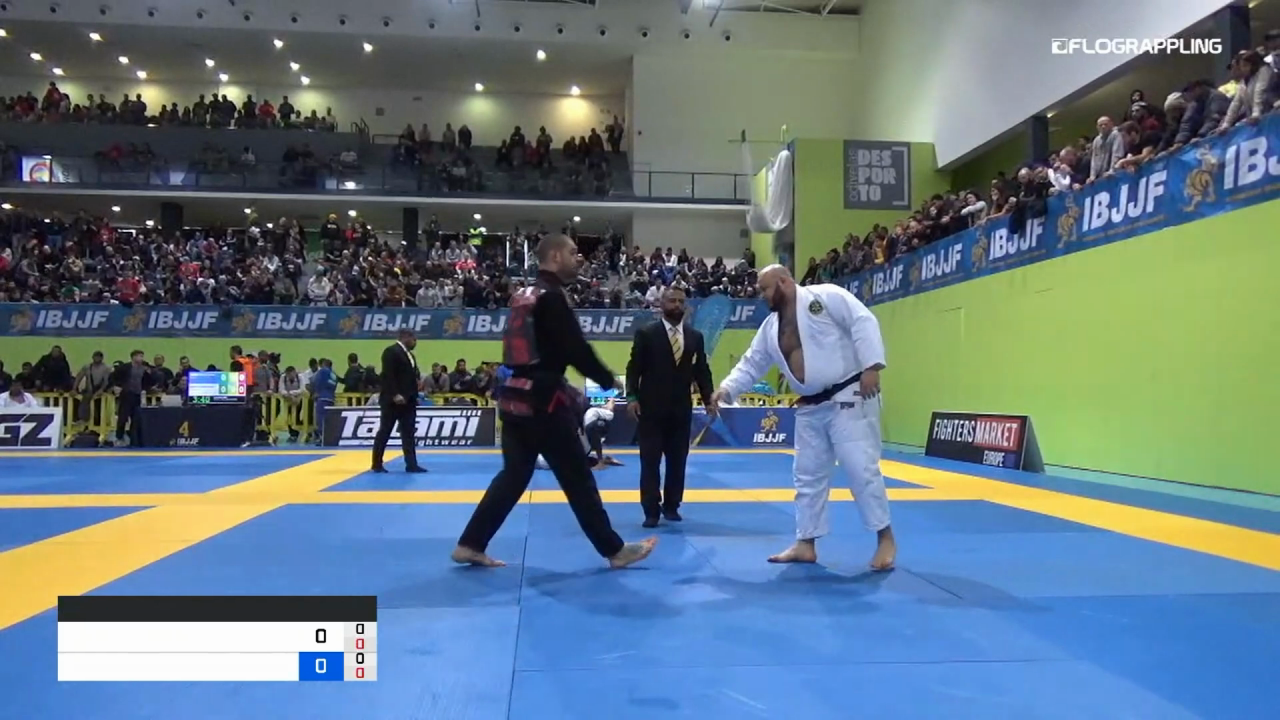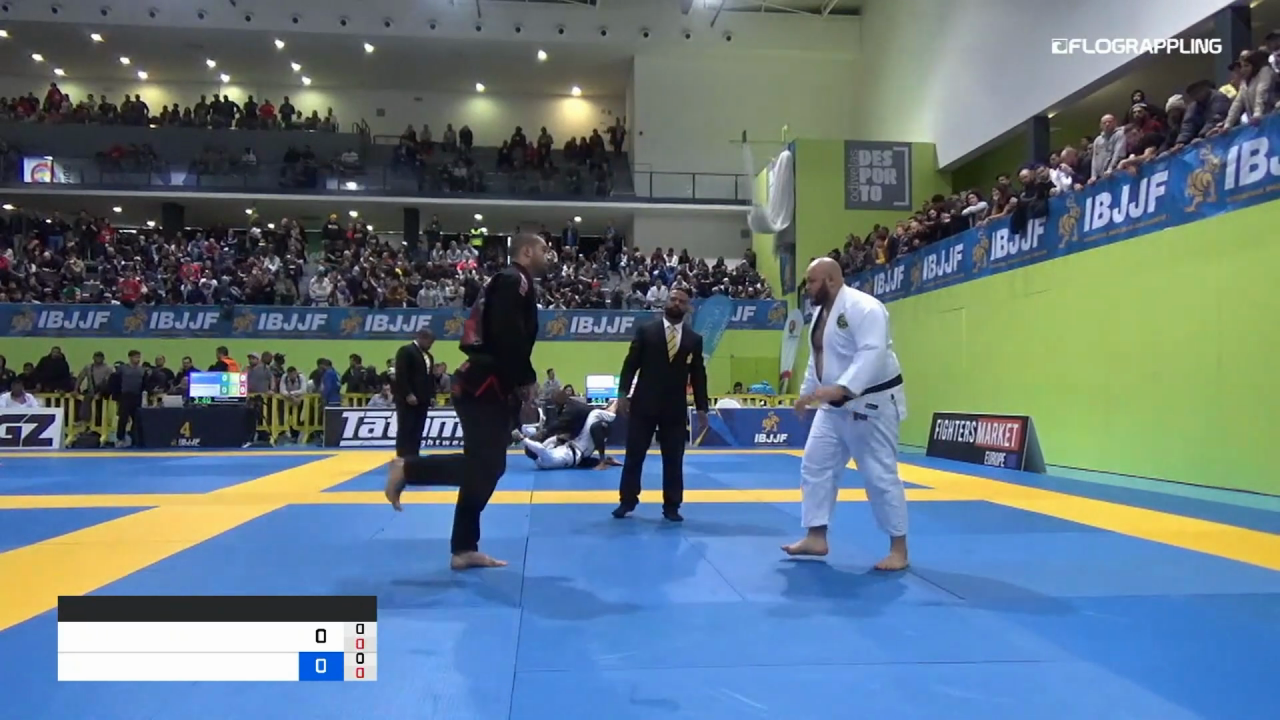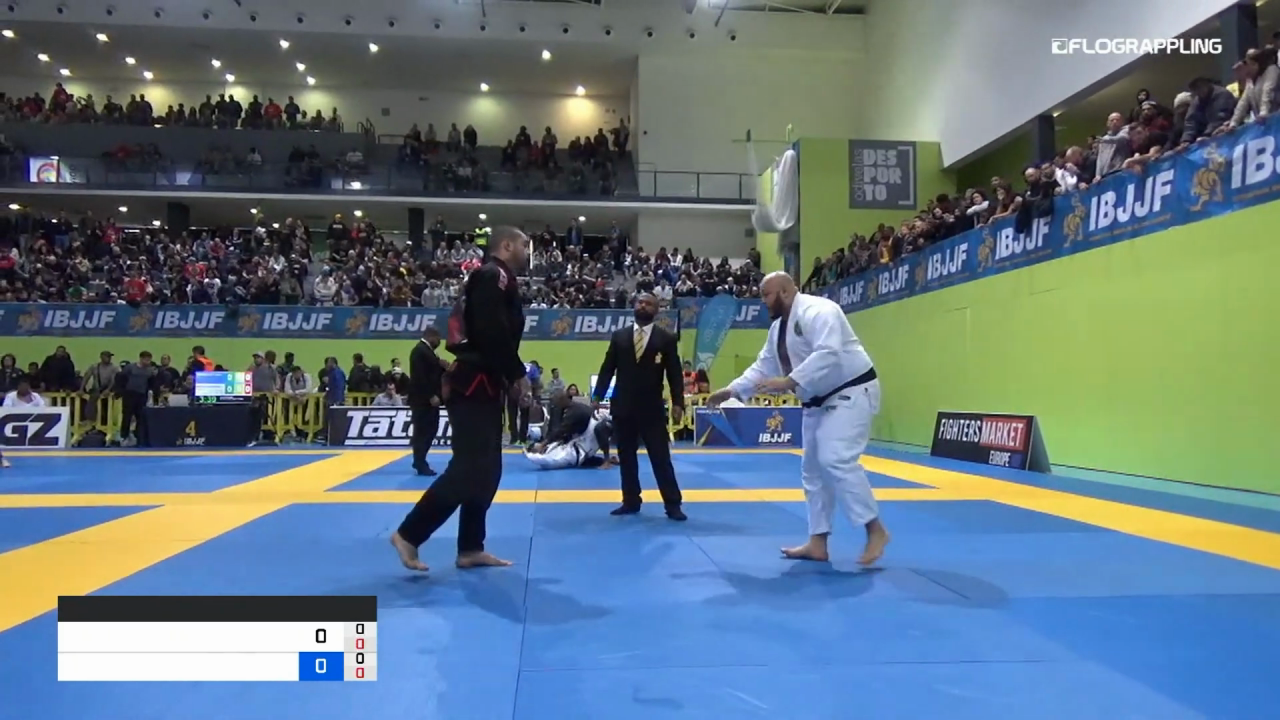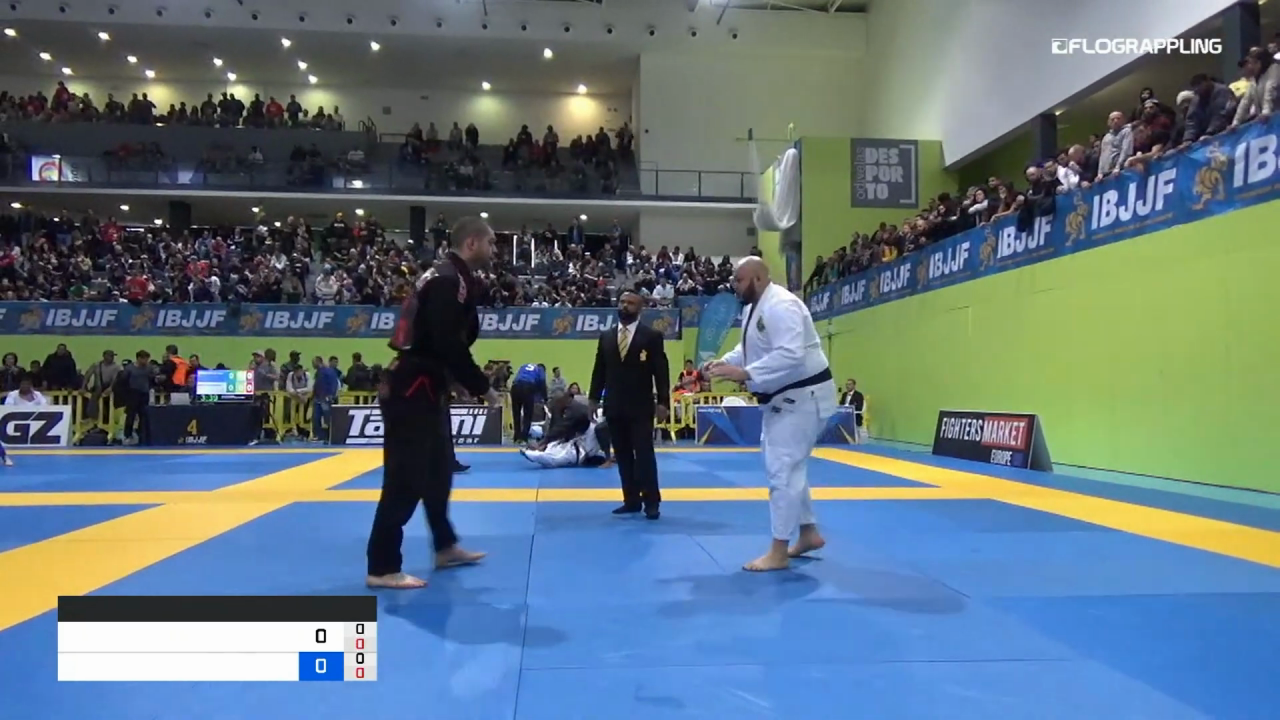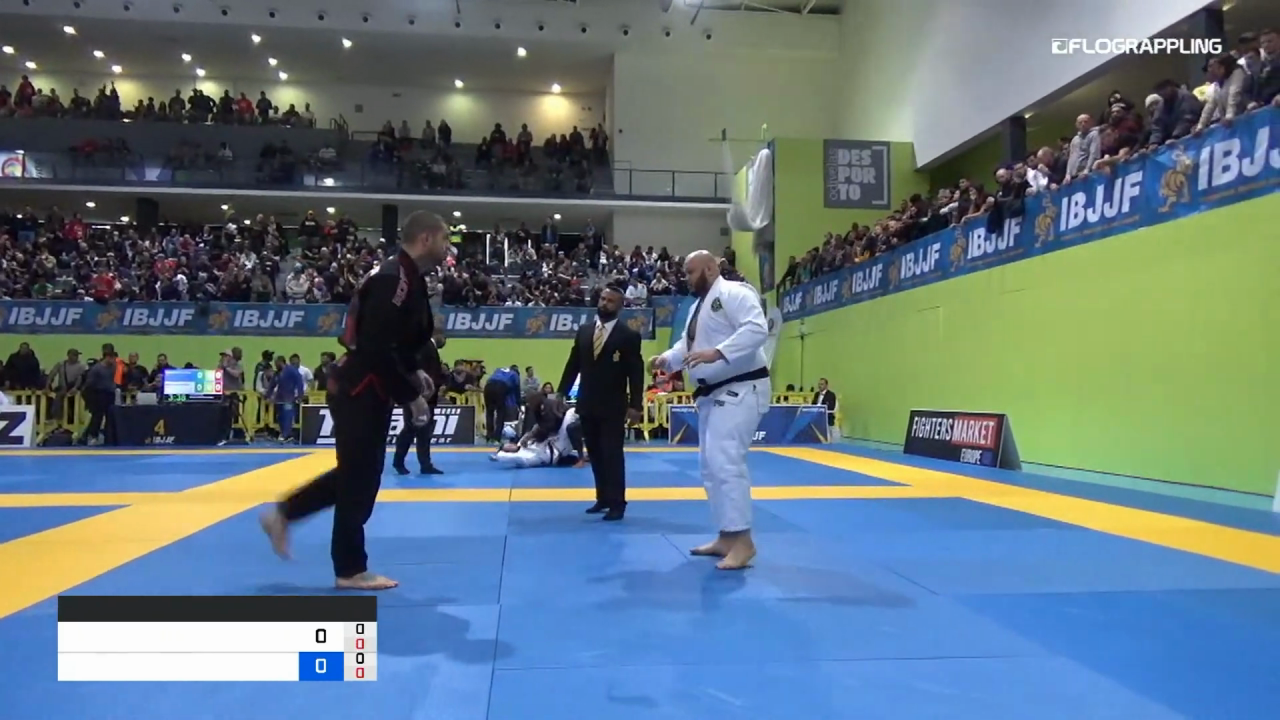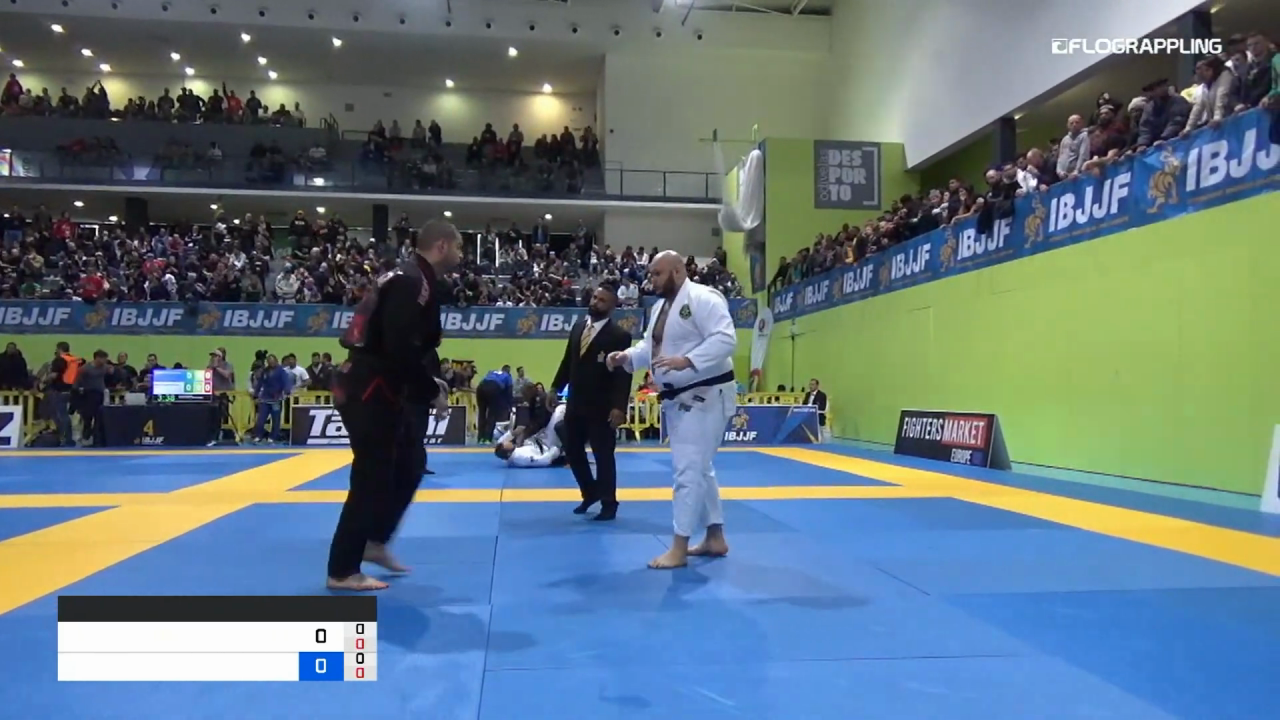
dt=0.5s
person 1, frame 1
left shoulder: (526, 294)
right shoulder: (552, 296)
right elbow: (575, 349)
left wrist: (562, 386)
right wrist: (608, 379)
left hip: (516, 394)
right hip: (541, 398)
left knee: (514, 474)
right knee: (577, 476)
left ankle: (470, 545)
right ankle: (613, 549)
person 1, frame 2
left shoulder: (512, 284)
right shoulder: (513, 281)
right elbow: (507, 338)
left wrist: (518, 384)
right wrist: (526, 379)
left hip: (486, 384)
right hip: (484, 385)
left knee: (482, 465)
right knee: (487, 464)
left ankle: (465, 549)
right ankle: (409, 469)
person 1, frame 3
left shoulder: (493, 280)
right shoulder: (493, 276)
right elbow: (492, 334)
left wrist: (509, 378)
right wrist: (517, 373)
left hip: (481, 384)
right hip: (475, 386)
left knee: (486, 470)
right knee: (470, 469)
left ankle: (471, 548)
right ankle: (409, 535)
person 1, frame 4
left shoulder: (447, 278)
right shoulder: (450, 281)
right elbow: (448, 346)
left wrist: (471, 385)
right wrist: (481, 387)
left hip: (419, 386)
right hip: (413, 390)
left knee: (439, 469)
right knee: (406, 478)
left ankle: (445, 547)
right ankle: (382, 567)
person 1, frame 5
left shoulder: (405, 277)
right shoulder: (393, 280)
right elbow: (378, 348)
left wrist: (413, 373)
right wrist: (411, 396)
left hip: (363, 387)
right hip: (363, 389)
left knee: (356, 472)
right knee: (361, 479)
left ankle: (283, 515)
right ankle: (351, 569)
person 1, frame 6
left shoulder: (411, 279)
right shoulder: (412, 283)
right elbow: (403, 348)
left wrist: (426, 384)
right wrist: (431, 393)
left hip: (375, 387)
right hip: (370, 389)
left knee: (409, 466)
right knee: (372, 479)
left ankle: (375, 542)
right ankle: (342, 571)
person 2, frame 1
left shoulder: (827, 296)
right shoulder: (771, 324)
left elbow: (863, 323)
right elbow: (752, 365)
left wrist: (870, 366)
right wrist: (727, 388)
left hip: (848, 397)
right hip: (811, 406)
left knee: (860, 467)
right knee: (809, 474)
left ankle: (885, 539)
right ankle: (805, 545)
person 2, frame 2
left shoulder: (863, 307)
right shoulder: (821, 312)
left elbow: (872, 354)
left wrist: (838, 389)
right wrist: (807, 392)
left hip: (870, 404)
right hip: (836, 406)
left knee: (879, 476)
right knee: (816, 466)
left ankle: (899, 548)
right ankle: (816, 536)
person 2, frame 3
left shoulder: (816, 311)
right shoulder: (780, 326)
left elbow: (828, 354)
right elbow: (764, 366)
left wrist: (788, 382)
right wrist: (730, 391)
left hip: (851, 394)
right hip: (820, 401)
left knee: (836, 462)
right knee: (814, 470)
left ankle: (875, 530)
right ankle: (818, 542)
person 2, frame 4
left shoulder: (780, 306)
right shoulder: (754, 307)
left elbow: (789, 355)
right elbow: (748, 348)
left wrist: (745, 373)
right wrist: (725, 362)
left hip: (803, 396)
right hip: (783, 398)
left knee: (783, 469)
right knee: (787, 468)
left ankle: (779, 551)
right ankle: (808, 533)
person 2, frame 5
left shoulder: (734, 293)
right shoulder: (700, 305)
left elbow: (756, 329)
right elbow: (686, 346)
left wrist: (716, 353)
right wrist: (665, 361)
left hip: (740, 391)
right hip: (712, 394)
left knee: (725, 463)
right knee: (714, 465)
left ankle: (743, 542)
right ankle: (727, 539)
person 2, frame 6
left shoulder: (704, 299)
right shoulder: (661, 306)
left elbow: (725, 340)
right elbow: (650, 345)
left wrist: (686, 361)
right wrist: (626, 357)
left hip: (704, 396)
right hip: (678, 397)
left knee: (689, 469)
right knee: (698, 468)
left ankle: (679, 548)
right ankle: (715, 537)
person 3, frame 1
left shoulder: (695, 337)
right shoulder: (646, 334)
left elbow: (702, 371)
right elbow: (633, 368)
left wrist: (708, 400)
right wrist: (632, 397)
left hip: (681, 409)
right hip: (651, 408)
left knee: (678, 460)
right knee: (650, 459)
left ankle: (671, 505)
right ankle: (652, 511)
person 3, frame 2
left shoulder: (694, 339)
right shoulder: (645, 331)
left elbow: (698, 375)
right elbow: (630, 364)
left wrist: (701, 406)
right wrist: (623, 393)
left hip: (675, 408)
right hip: (644, 404)
left knee: (674, 459)
right knee: (634, 454)
left ankle: (672, 506)
right ankle: (628, 500)
person 3, frame 3
left shoulder: (666, 339)
right shoulder: (619, 336)
left elbow: (675, 374)
right elbow: (607, 368)
left wrist: (677, 403)
right wrist: (598, 396)
left hip: (652, 408)
right hip: (623, 407)
left knee: (660, 456)
right knee: (626, 456)
left ankle: (672, 504)
right ankle: (631, 501)
person 3, frame 4
left shoulder: (652, 336)
right shoulder: (606, 337)
left elbow: (661, 371)
right elbow: (599, 370)
left wrist: (663, 401)
right wrist: (594, 399)
left hip: (641, 407)
right hip: (614, 406)
left knee: (644, 453)
right knee: (623, 455)
left ankle: (651, 502)
right ankle: (632, 500)
person 3, frame 5
left shoulder: (628, 336)
right shoulder: (584, 331)
left elbow: (636, 373)
right elbow: (573, 364)
left wrist: (635, 405)
right wrist: (562, 392)
left hip: (613, 406)
right hip: (587, 404)
left knee: (612, 454)
right knee: (595, 454)
left ankle: (616, 504)
right ankle: (603, 498)
person 3, frame 6
left shoulder: (618, 336)
right shoulder: (577, 328)
left elbow: (623, 374)
right elbow: (567, 361)
left wrist: (619, 407)
right wrist: (555, 388)
left hip: (601, 407)
right hip: (576, 404)
left knee: (603, 455)
right knee: (572, 451)
left ankle: (608, 504)
right ankle: (590, 492)
